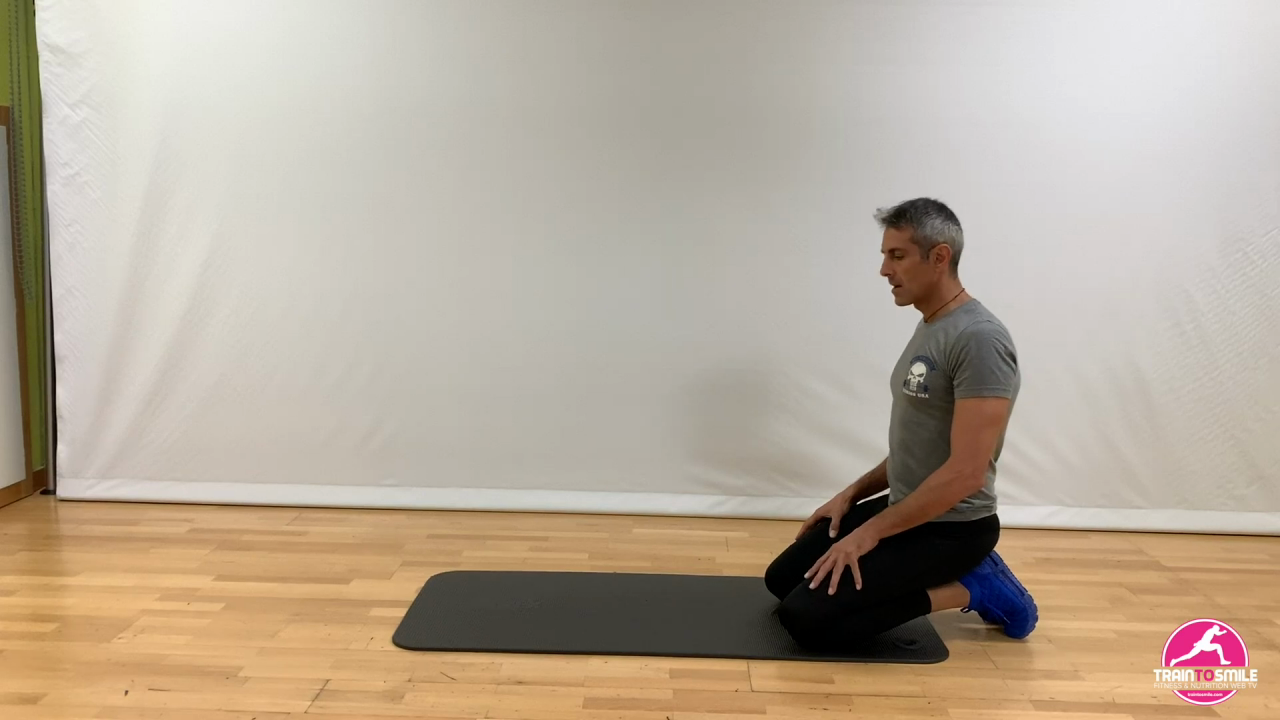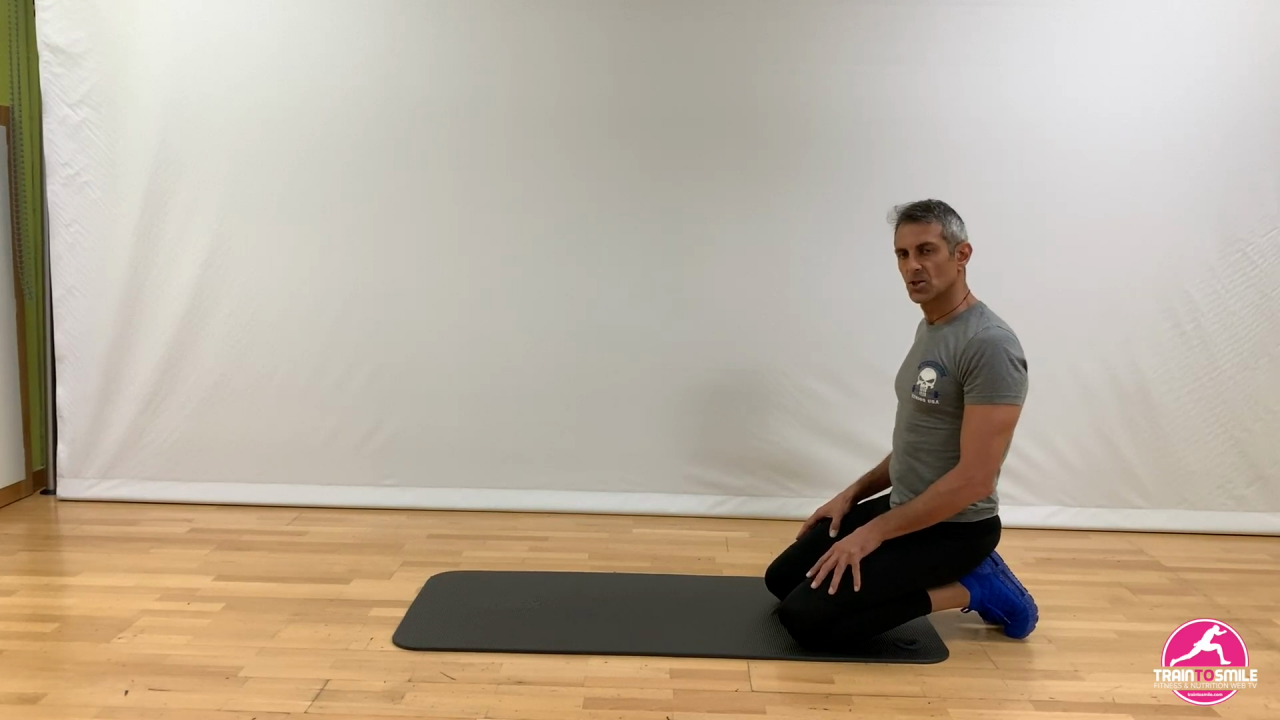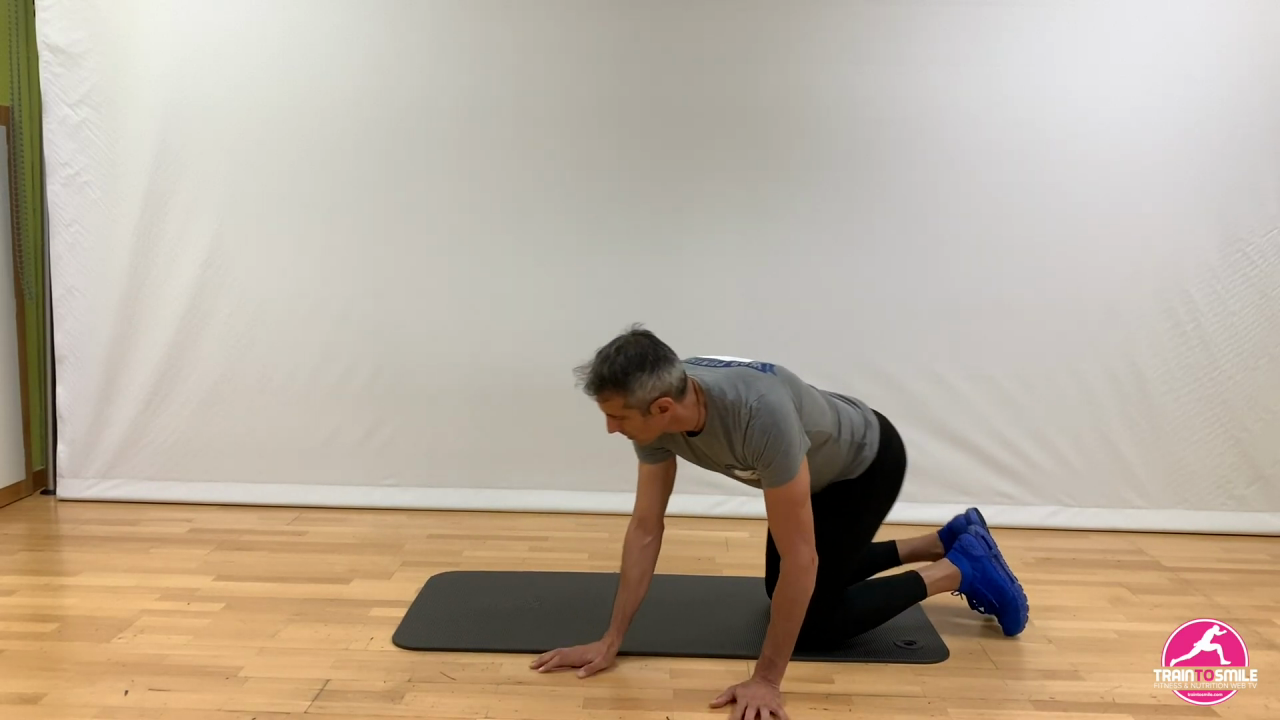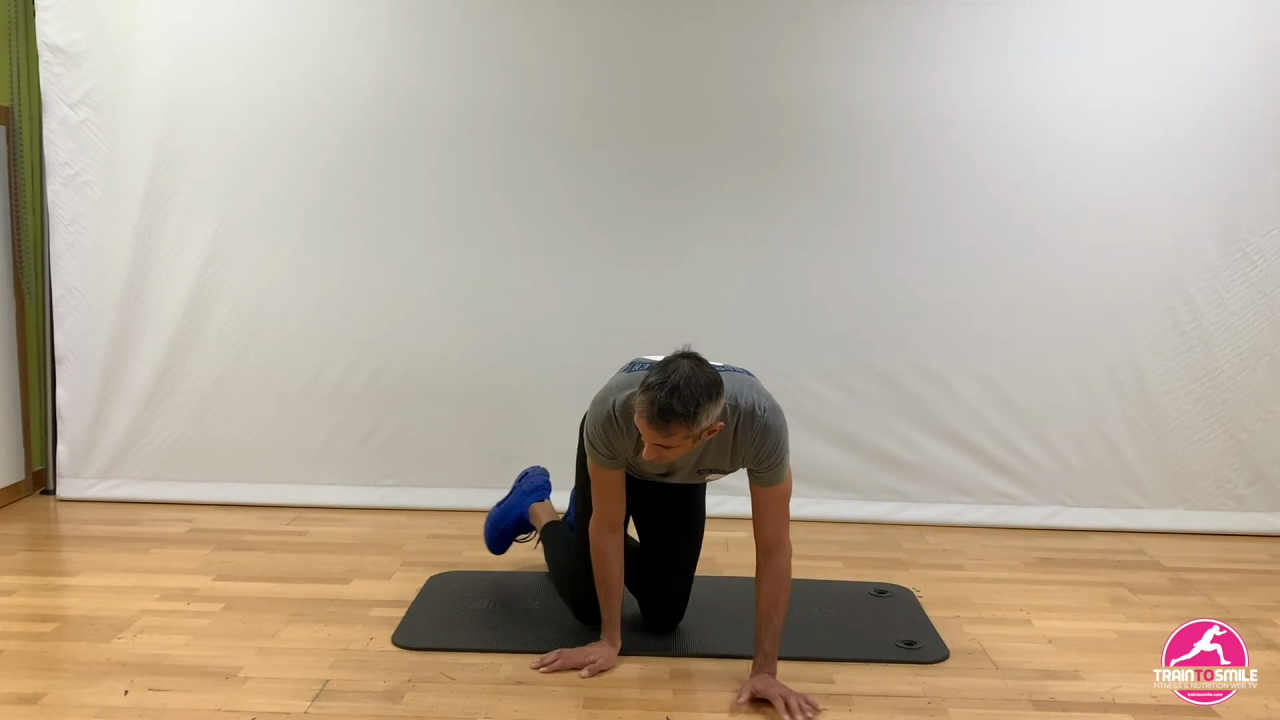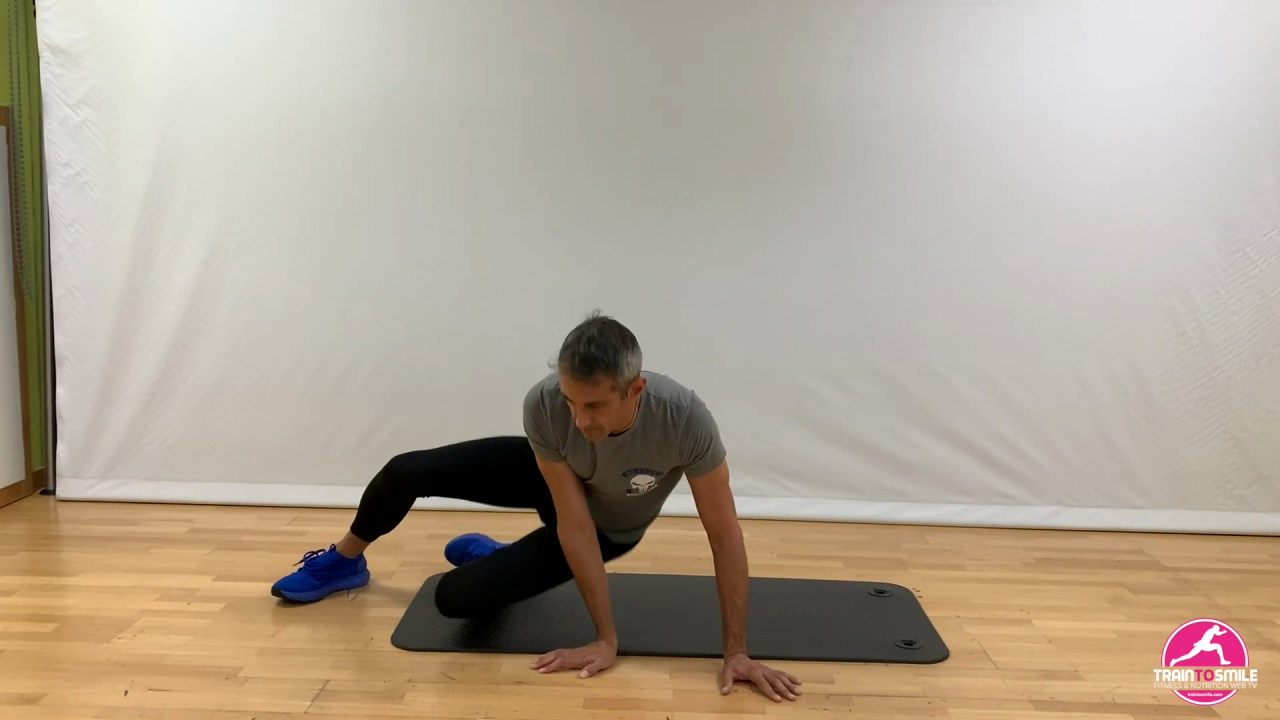
dt=1s
person 1, frame 1
left shoulder: (979, 340)
right shoulder: (931, 329)
left elbow: (965, 472)
left wrist: (870, 533)
right wrist: (852, 494)
left hip: (949, 528)
right hip: (906, 507)
left knee: (804, 616)
right knee: (782, 578)
left ankle: (969, 588)
right ankle: (955, 576)
person 1, frame 2
left shoulder: (989, 346)
right shoulder: (929, 329)
left elbow: (975, 478)
left wrist: (873, 533)
right wrist: (852, 494)
left hip: (951, 529)
right hip: (904, 507)
left knee: (804, 617)
right knee: (783, 579)
left ankle: (969, 590)
right ankle: (950, 578)
person 1, frame 3
left shoulder: (759, 414)
right shoulder: (661, 411)
left elbow: (799, 557)
right elbow: (645, 529)
left wrist: (766, 680)
right wrist: (611, 639)
left hip: (864, 465)
right hip: (820, 462)
left knee: (814, 621)
right knee: (781, 590)
left ankle: (956, 570)
right ankle: (947, 541)
person 1, frame 4
left shoulder: (761, 422)
right shoulder: (612, 411)
left elbow: (774, 549)
right elbow: (607, 526)
left wrist: (765, 670)
right wrist: (608, 641)
right hip: (610, 460)
left knee: (663, 613)
right knee: (586, 603)
right ankle: (537, 508)
person 1, frame 5
left shoulder: (685, 418)
right shoulder: (543, 405)
left elbow: (724, 536)
right elbow: (575, 526)
left wrist: (736, 652)
right wrist: (605, 640)
left hip: (612, 524)
right hip: (554, 482)
left knee: (458, 595)
right knee: (403, 473)
left ankle: (485, 555)
right ankle: (344, 561)
